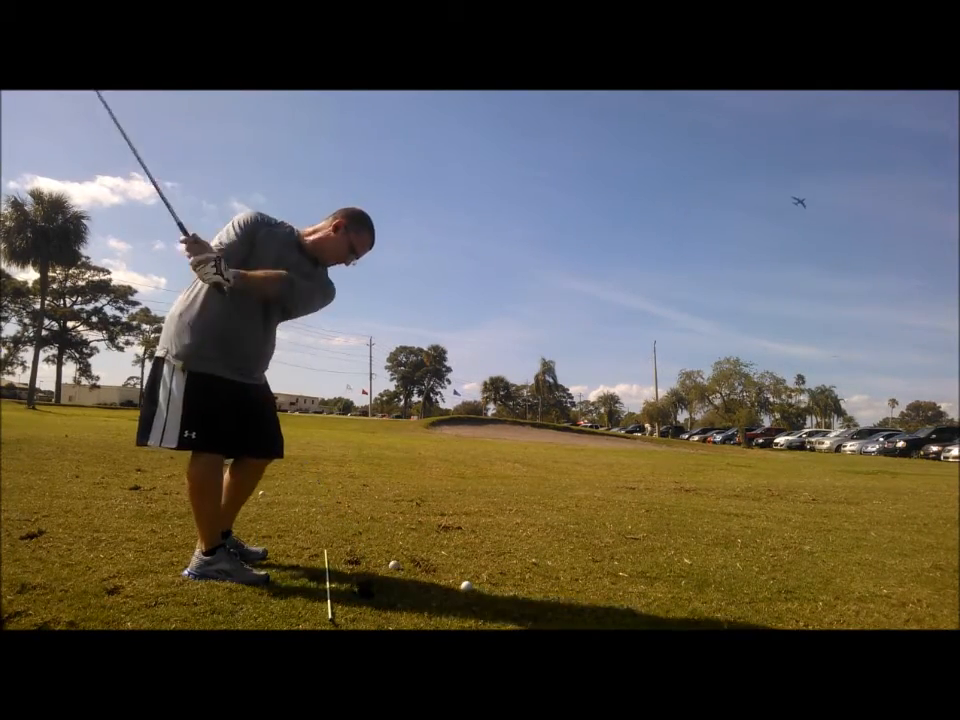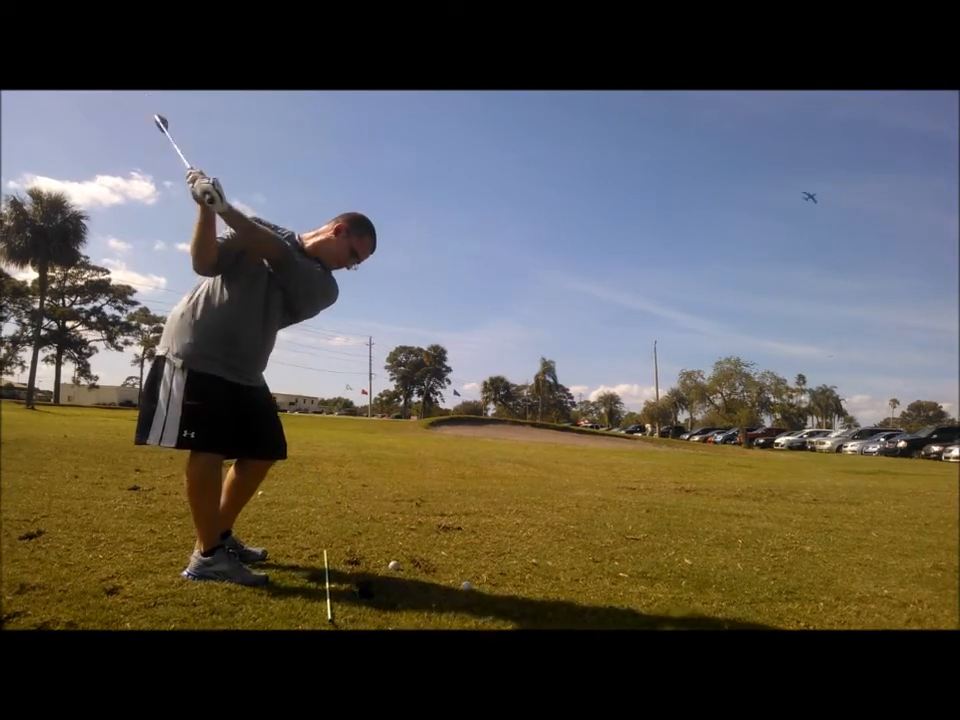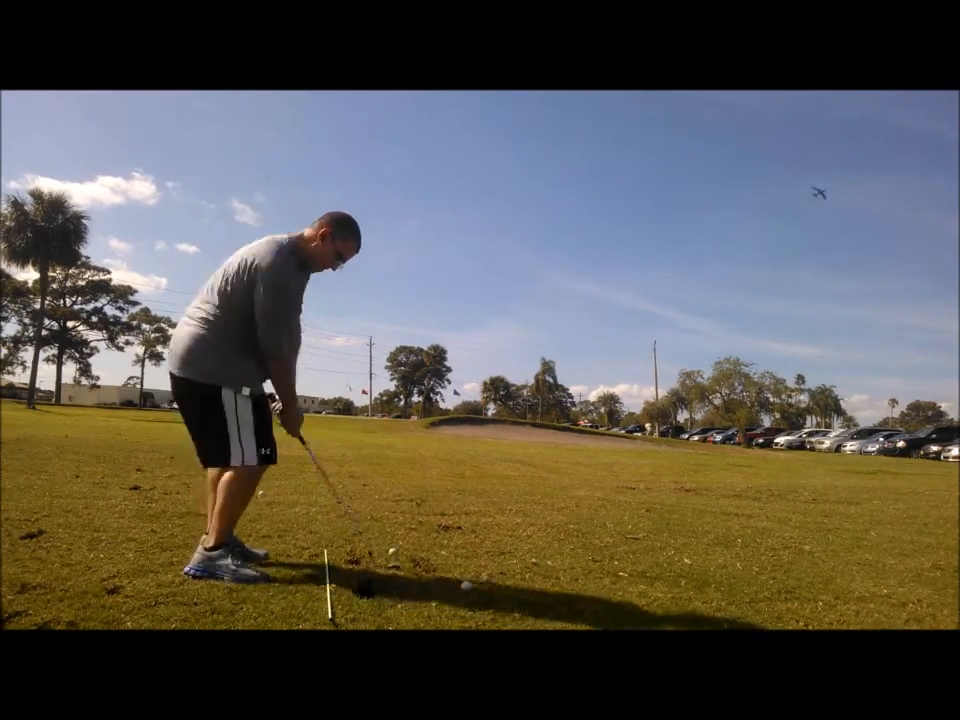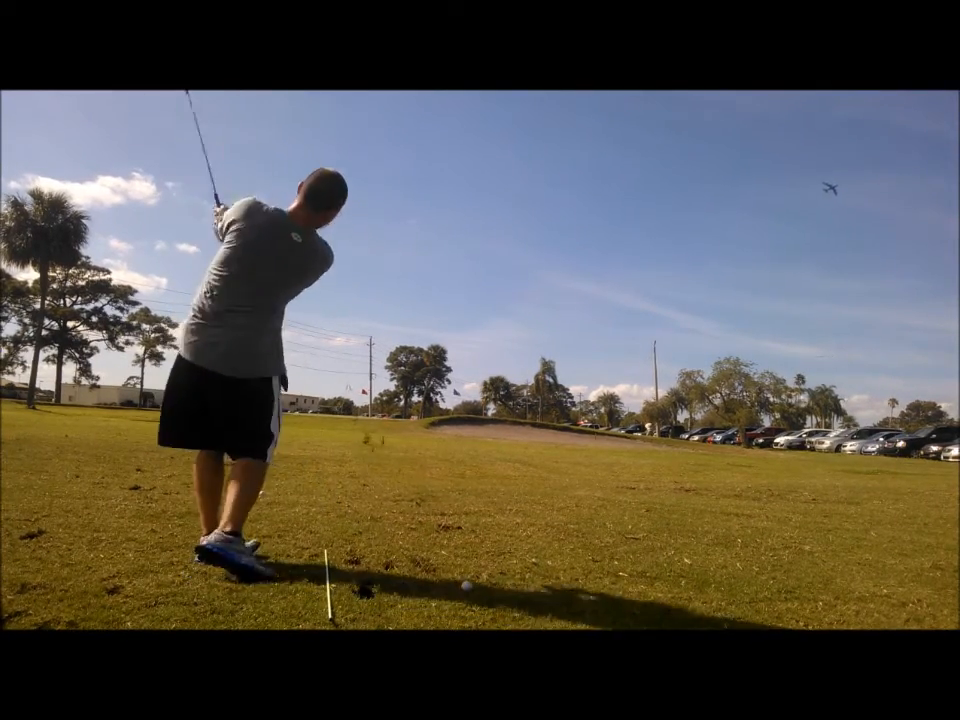
dt=0.3s
person 1, frame 1
left shoulder: (319, 287)
right shoulder: (257, 226)
left elbow: (278, 285)
right elbow: (219, 259)
left wrist: (228, 276)
right wrist: (208, 259)
left hip: (246, 369)
right hip: (193, 350)
left knee: (258, 453)
right knee: (209, 451)
left ankle: (221, 537)
right ankle: (208, 554)
person 1, frame 2
left shoulder: (322, 288)
right shoulder: (255, 228)
left elbow: (272, 251)
right elbow: (204, 264)
left wrist: (222, 207)
right wrist: (204, 211)
left hip: (243, 371)
right hip: (191, 351)
left knee: (262, 454)
right knee: (207, 449)
left ankle: (220, 537)
right ankle: (208, 555)
person 1, frame 3
left shoulder: (279, 252)
right shoulder: (278, 266)
left elbow: (286, 341)
right elbow: (278, 348)
left wrist: (282, 397)
right wrist: (290, 405)
left hip: (199, 360)
right hip: (209, 363)
left knee: (231, 455)
right knee: (249, 457)
left ankle: (219, 536)
right ankle: (212, 553)
person 1, frame 4
left shoulder: (249, 214)
right shoulder: (320, 256)
left elbow: (225, 219)
left hip: (198, 347)
right hip: (255, 361)
left knee: (208, 447)
right knee: (252, 453)
left ankle: (210, 534)
right ankle: (227, 536)
